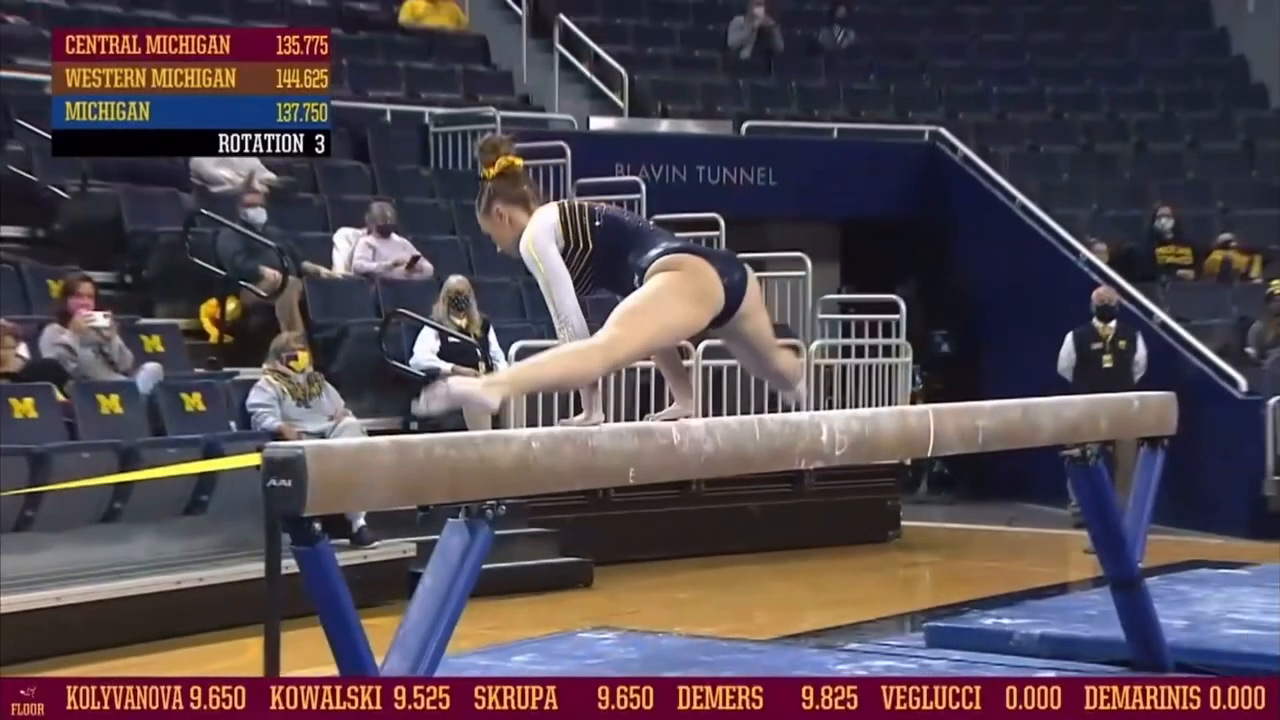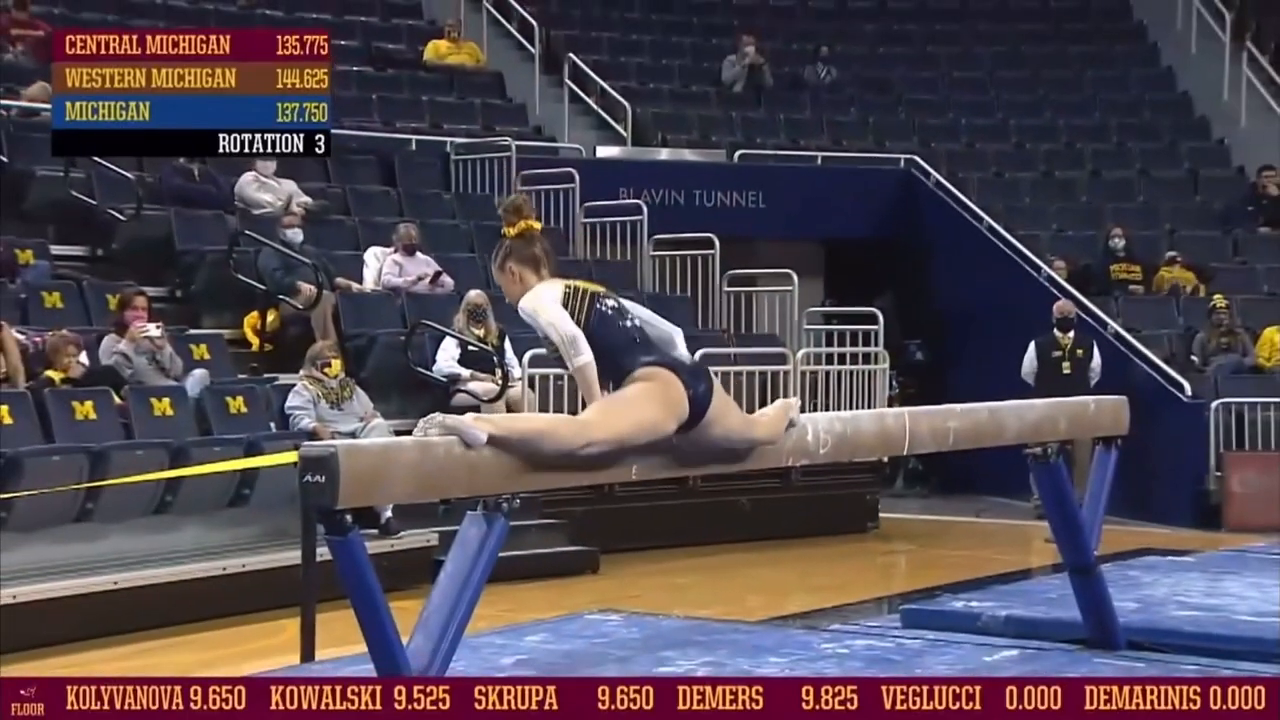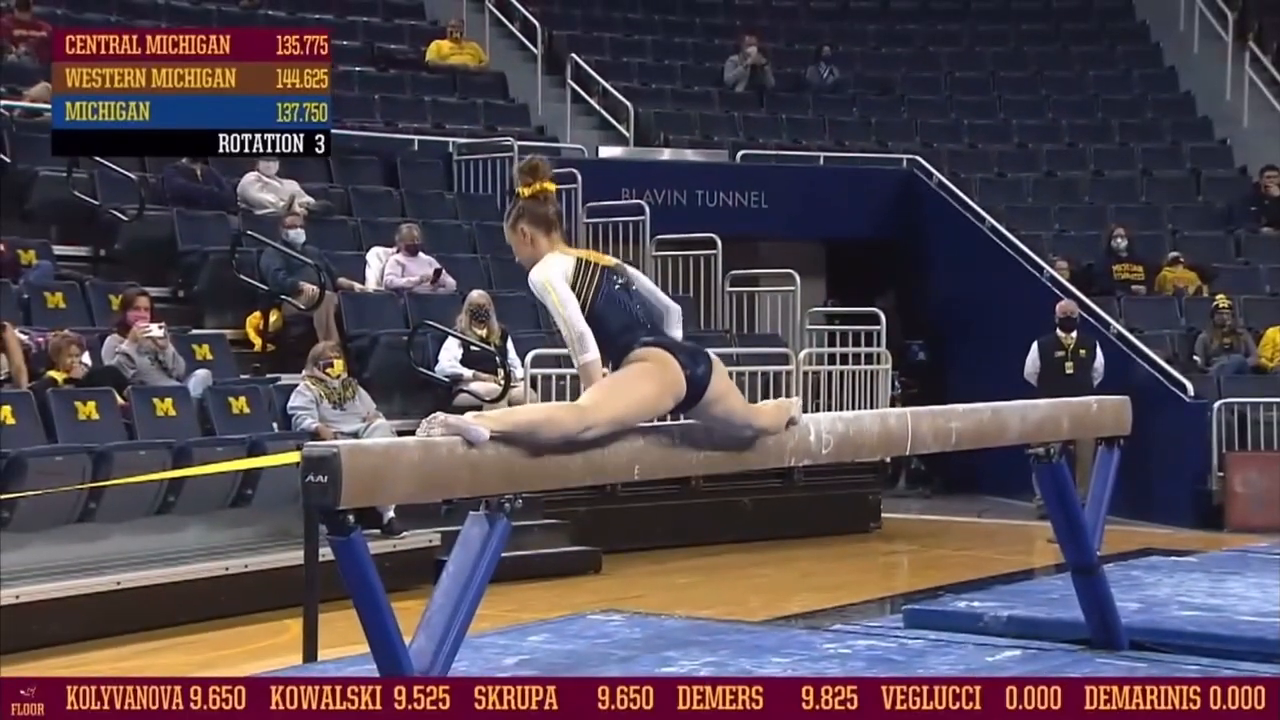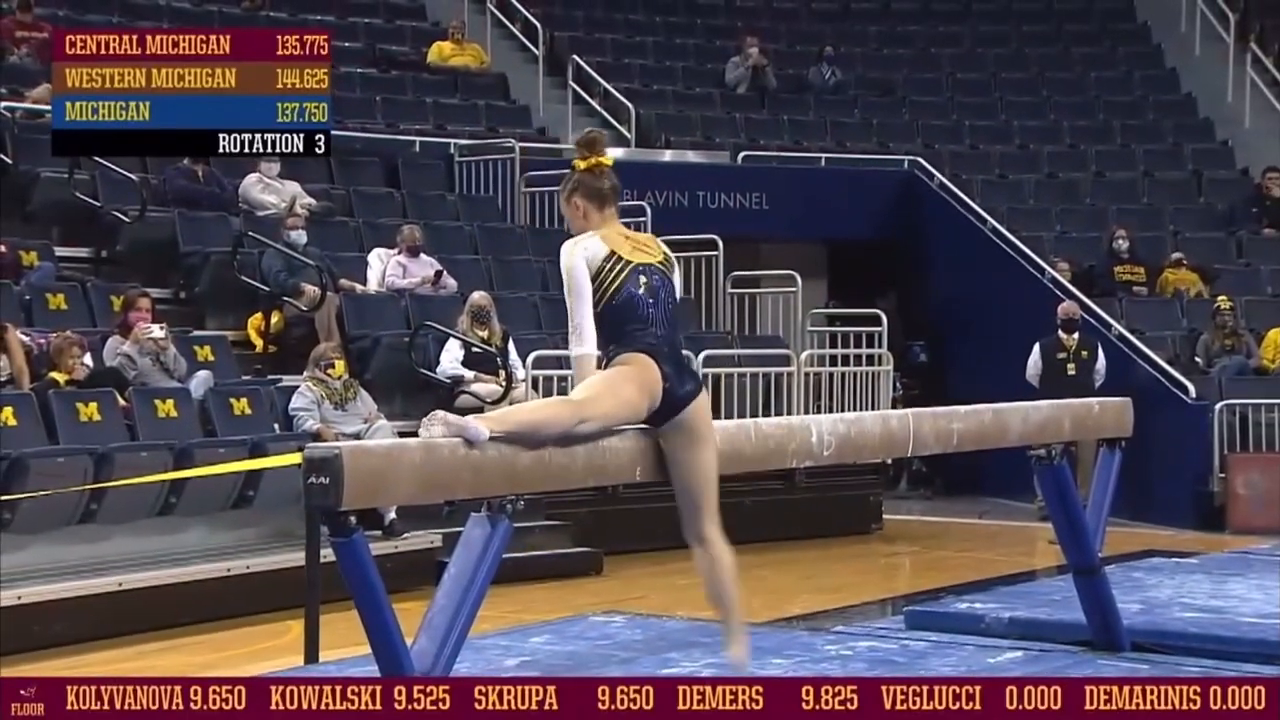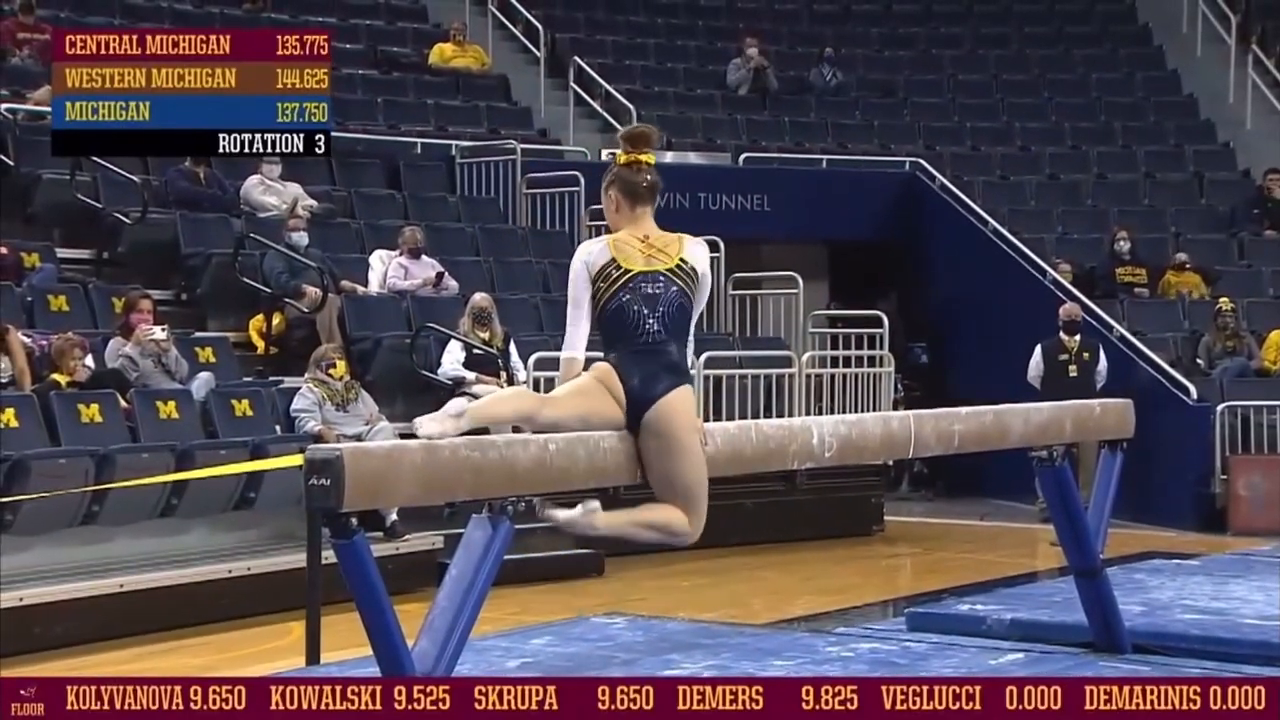
dt=0.4s
person 1, frame 1
left shoulder: (536, 232)
right shoulder: (584, 218)
left elbow: (571, 325)
right elbow: (651, 322)
left wrist: (591, 407)
left hip: (689, 277)
right hip: (726, 271)
right knee: (767, 358)
left ankle: (485, 392)
right ankle: (796, 380)
person 1, frame 2
left shoulder: (535, 299)
right shoulder: (594, 293)
left elbow: (575, 345)
right elbow: (672, 334)
left wrist: (598, 409)
left hip: (659, 391)
right hip: (694, 383)
left ankle: (475, 425)
person 1, frame 3
left shoulder: (546, 271)
right shoulder: (608, 263)
left elbow: (583, 342)
left wrist: (597, 407)
left hip: (656, 368)
right hip: (694, 362)
left ankle: (476, 423)
person 1, frame 4
left shoulder: (578, 249)
right shoulder: (660, 250)
left elbow: (584, 339)
left wrist: (584, 396)
left hip: (638, 371)
right hip: (686, 382)
right knee: (705, 528)
left ankle: (477, 423)
right ankle: (736, 640)
person 1, frame 5
left shoulder: (594, 252)
right shoulder: (696, 252)
left elbow: (574, 341)
left wrist: (570, 408)
left hip: (616, 383)
right hip: (671, 392)
right knee: (687, 522)
left ankle: (463, 417)
right ankle: (592, 518)
person 2, frame 1
left shoulder: (1132, 336)
right shoulder: (1077, 336)
left elbow: (1139, 366)
right elbow: (1065, 368)
left wrist: (1125, 385)
right wrist: (1083, 386)
left knee: (1124, 460)
right ankle: (1080, 507)
person 2, frame 2
left shoulder: (1087, 344)
right shoulder: (1039, 345)
left elbow: (1095, 372)
right elbow: (1028, 373)
left wrist: (1082, 389)
right wrist: (1043, 389)
left knee: (1081, 457)
right ankle: (1041, 501)
person 2, frame 3
left shoulder: (1091, 344)
right shoulder: (1042, 345)
left elbow: (1098, 372)
right elbow: (1030, 373)
left wrist: (1085, 389)
right wrist: (1047, 389)
left knee: (1084, 457)
left ankle: (1082, 500)
right ankle: (1044, 500)
person 2, frame 4
left shoulder: (1093, 346)
right shoulder: (1043, 346)
left elbow: (1099, 374)
right elbow: (1032, 375)
left wrist: (1086, 390)
right wrist: (1049, 391)
left knee: (1085, 459)
right ankle: (1045, 502)
person 2, frame 5
left shoulder: (1094, 348)
right shoulder: (1045, 348)
left elbow: (1101, 375)
right elbow: (1033, 377)
left wrist: (1087, 392)
right wrist: (1051, 393)
left knee: (1087, 461)
left ankle: (1085, 504)
right ankle: (1046, 504)
person 3, frame 1
left shoulder: (318, 381)
right shoulder: (268, 385)
left elbow: (340, 408)
right elbow: (261, 417)
left wrist: (343, 415)
right wrist: (282, 428)
left hip: (332, 433)
right hip: (300, 439)
person 3, frame 2
left shoulder: (350, 385)
right shoulder: (304, 390)
left elbow: (370, 410)
right elbow: (299, 418)
left wrist: (372, 416)
right wrist: (317, 428)
left hip: (362, 431)
right hip: (334, 438)
person 3, frame 3
left shoulder: (352, 386)
right shoulder: (307, 390)
left elbow: (373, 411)
right elbow: (301, 419)
left wrist: (374, 416)
right wrist: (319, 428)
left hip: (365, 432)
right hip: (336, 438)
person 3, frame 4
left shoulder: (353, 387)
right shoulder: (308, 391)
left elbow: (375, 412)
right elbow: (303, 420)
left wrist: (376, 417)
right wrist: (321, 429)
left hip: (366, 434)
right hip: (337, 439)
left knee: (383, 428)
person 3, frame 5
left shoulder: (355, 389)
right shoulder: (310, 392)
left elbow: (376, 414)
right elbow: (304, 421)
left wrist: (377, 419)
right wrist: (322, 431)
left hip: (368, 436)
right hip: (339, 441)
left knee: (385, 430)
